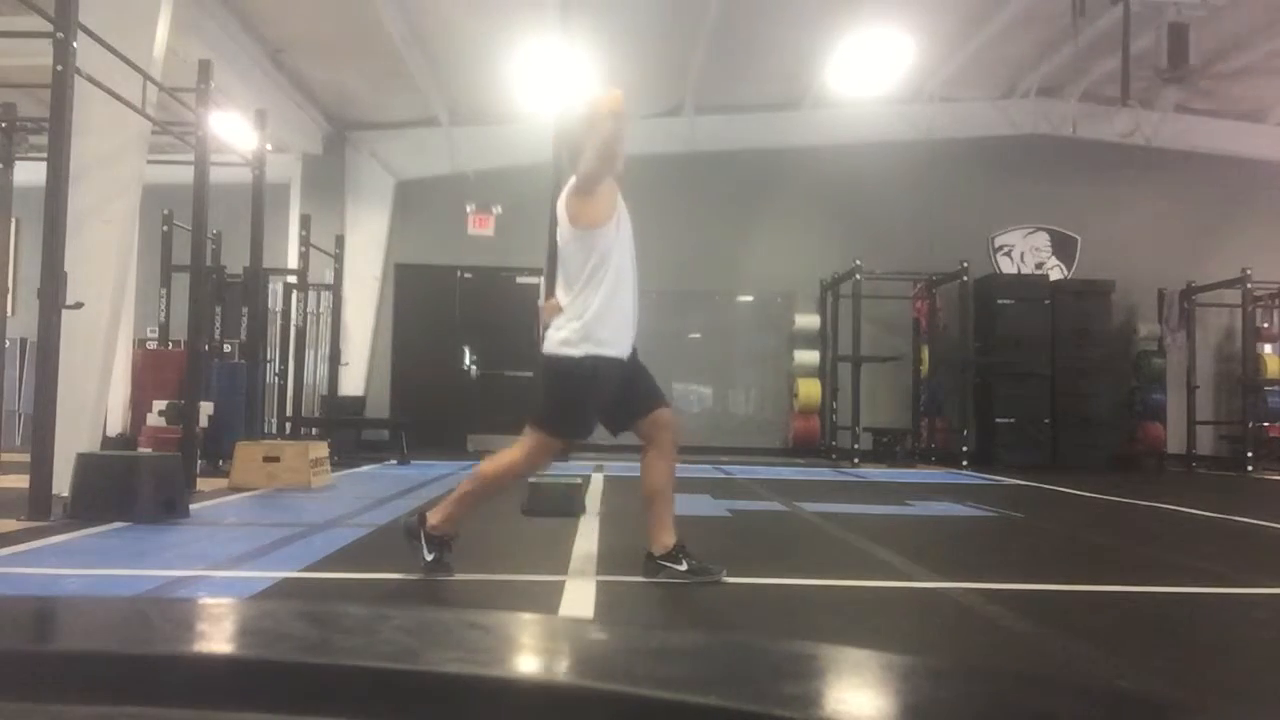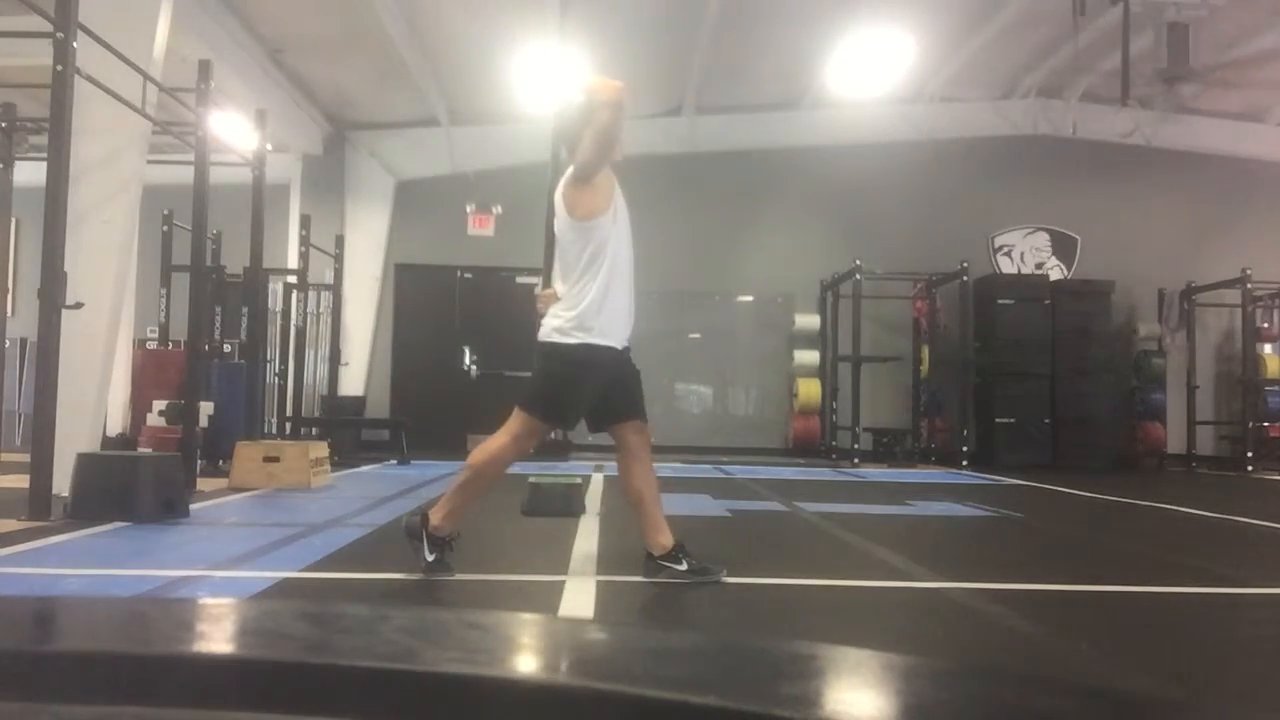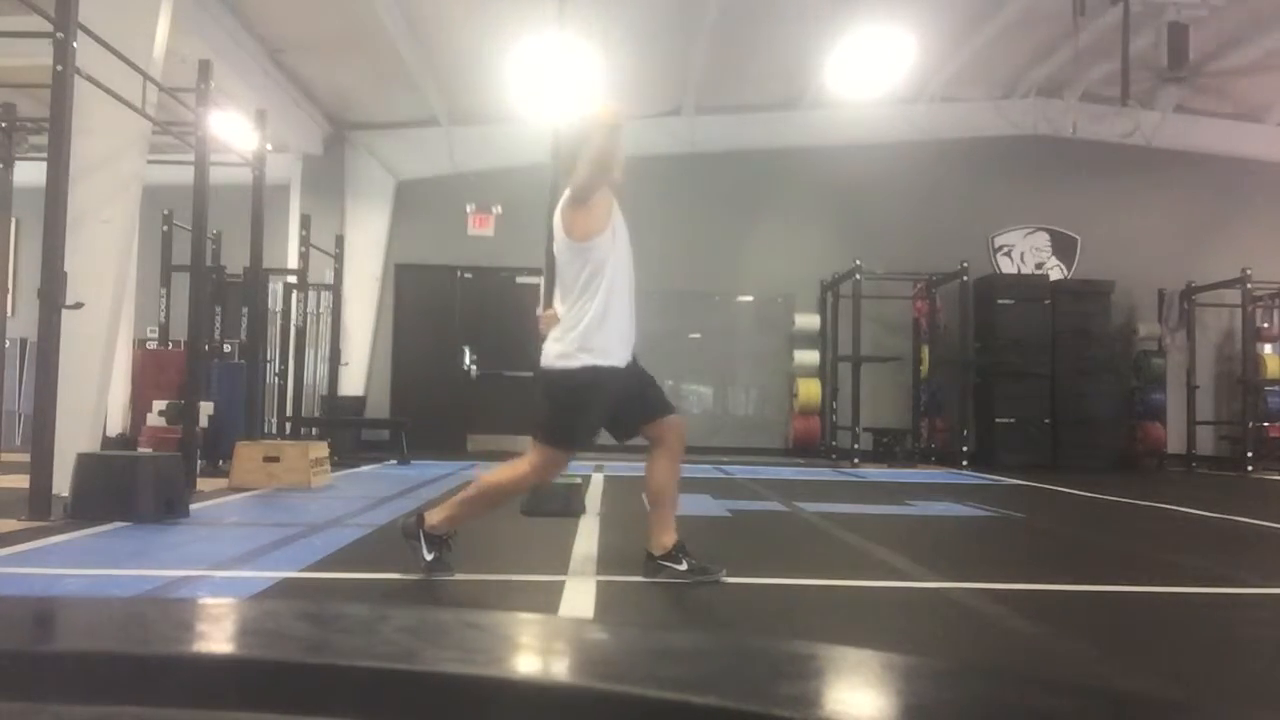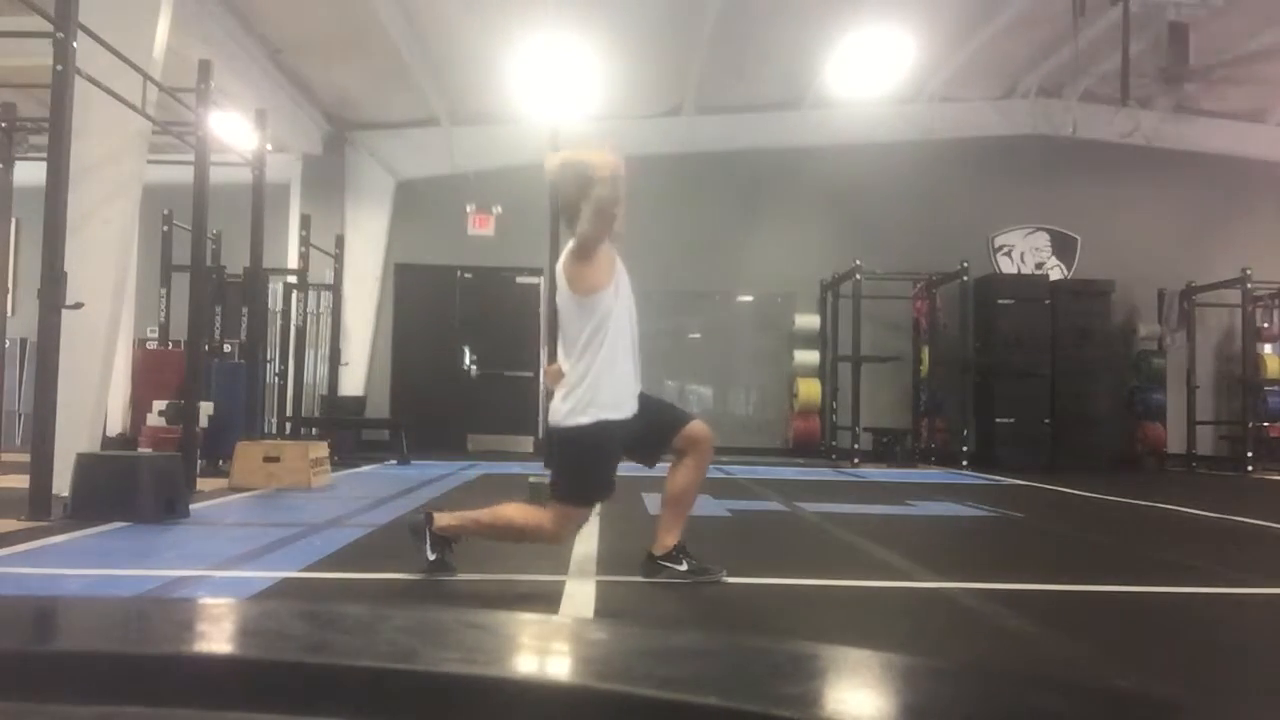
dt=0.3s
person 1, frame 1
left shoulder: (594, 194)
right shoulder: (589, 187)
right elbow: (611, 106)
left hip: (610, 351)
right hip: (581, 354)
left knee: (662, 430)
right knee: (534, 453)
left ankle: (664, 553)
right ankle: (433, 525)
person 1, frame 2
left shoulder: (592, 185)
right shoulder: (586, 178)
right elbow: (610, 96)
right wrist: (596, 97)
left hip: (603, 343)
right hip: (577, 343)
left knee: (635, 440)
right knee: (519, 437)
left ankle: (664, 553)
right ankle: (434, 524)
person 1, frame 3
left shoulder: (595, 205)
right shoulder: (584, 199)
right elbow: (607, 120)
left hip: (609, 359)
right hip: (580, 365)
left knee: (668, 433)
right knee: (541, 465)
left ankle: (664, 552)
right ankle: (431, 524)
person 1, frame 4
left shoulder: (594, 257)
right shoulder: (586, 253)
right elbow: (609, 170)
right wrist: (565, 164)
left hip: (616, 403)
right hip: (590, 416)
left knee: (698, 439)
right knee: (557, 526)
left ankle: (665, 553)
right ankle: (439, 525)
